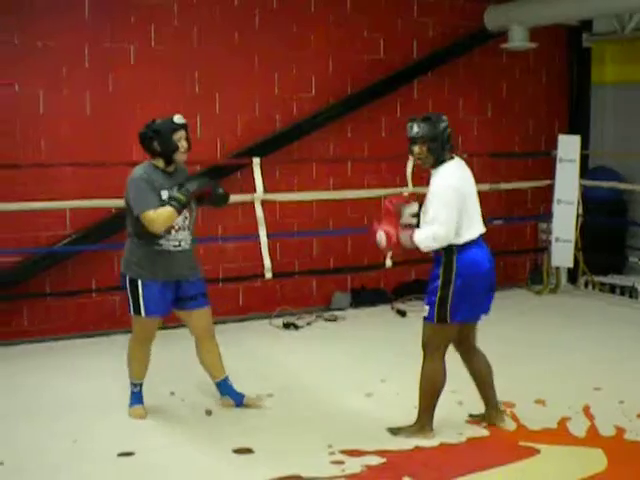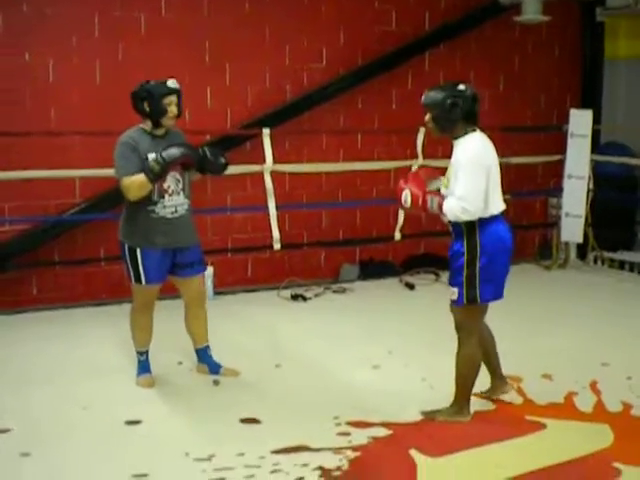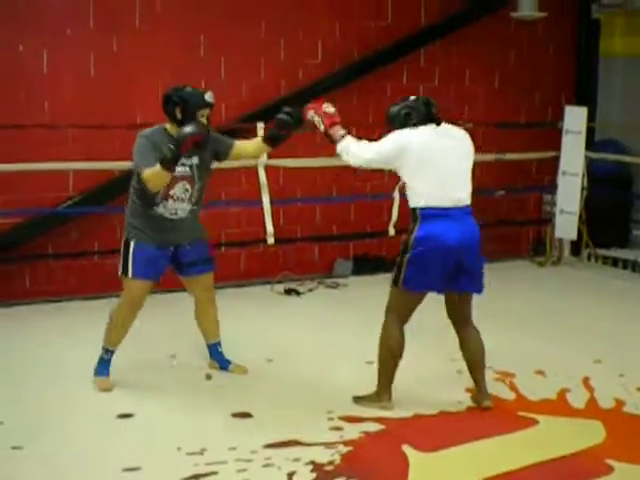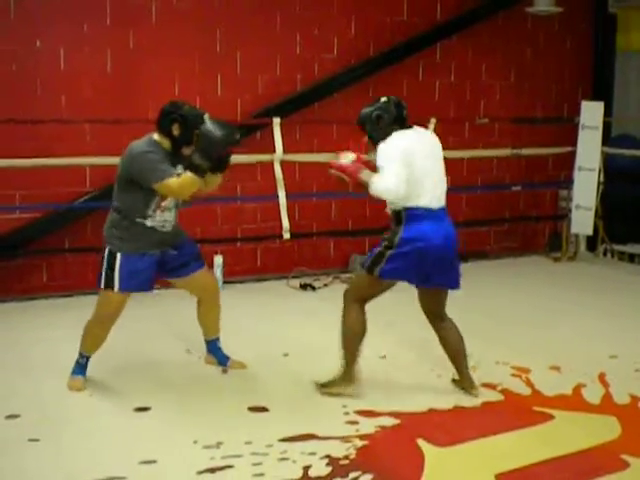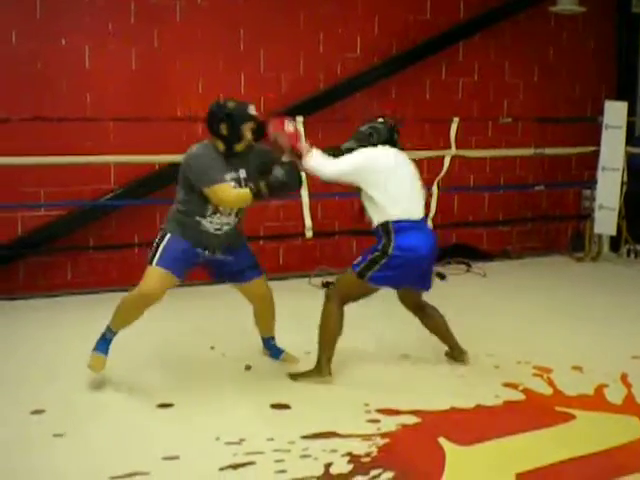
dt=1s
person 1, frame 1
left shoulder: (444, 180)
right shoulder: (457, 168)
left elbow: (438, 235)
left wrist: (399, 234)
right wrist: (415, 212)
left hip: (458, 265)
right hip: (477, 257)
left knee: (433, 350)
right knee: (466, 344)
left ankle: (423, 424)
right ankle: (493, 410)
person 1, frame 2
left shoulder: (469, 151)
right shoulder: (476, 142)
left elbow: (466, 208)
left wrist: (426, 200)
right wrist: (439, 186)
left hip: (478, 242)
right hip: (490, 235)
left knee: (466, 329)
right knee: (472, 320)
left ankle: (460, 408)
right ankle: (498, 381)
person 1, frame 3
left shoulder: (406, 140)
right shoulder: (462, 137)
left elbow: (360, 155)
left wrist: (332, 126)
left hip: (429, 234)
right hip: (466, 229)
left knee: (395, 317)
right knee: (462, 319)
left ankle: (383, 393)
right ankle: (482, 392)
person 1, frame 4
left shoulder: (392, 146)
right shoulder: (427, 138)
left elbow: (393, 189)
left wrist: (358, 172)
right wrist: (365, 169)
left hip: (410, 234)
right hip: (443, 231)
left knee: (353, 298)
right knee: (436, 313)
left ankle: (348, 378)
right ankle: (466, 379)
person 1, frame 5
left shoulder: (368, 158)
right shoulder: (401, 160)
left elbow: (328, 169)
left wrist: (296, 143)
left hip: (398, 244)
right hip: (424, 240)
left knee: (335, 296)
right knee: (415, 303)
left ankle: (322, 369)
right ankle: (457, 351)
person 2, frame 1
left shoulder: (181, 172)
right shoulder: (141, 178)
right elbow: (155, 223)
left wrist: (207, 196)
right wrist: (186, 193)
left hip: (185, 270)
right hip: (147, 272)
left knee: (205, 330)
right knee: (143, 336)
left ankle: (228, 393)
right ankle: (135, 394)
person 2, frame 2
left shoulder: (177, 137)
right shoulder: (130, 141)
right elbow: (131, 190)
left wrist: (204, 165)
right wrist: (161, 163)
left hip: (184, 236)
right hip: (146, 239)
left knee: (196, 296)
right knee: (144, 302)
left ankle: (205, 360)
right ankle: (143, 364)
person 2, frame 3
left shoulder: (207, 140)
right shoulder: (148, 140)
left elbow: (245, 149)
right elbow: (153, 183)
left wrist: (274, 134)
right wrist: (174, 151)
left hip: (187, 234)
right hip: (145, 234)
left knee: (206, 293)
right knee: (132, 301)
left ankle: (217, 356)
right ankle: (103, 363)
person 2, frame 4
left shoulder: (179, 153)
right shoulder: (141, 154)
left elbow: (208, 186)
right elbow: (178, 190)
left wrist: (219, 158)
right wrist: (204, 156)
left hip: (169, 240)
right hip: (129, 244)
left knee: (210, 289)
right knee: (107, 313)
left ankle: (215, 352)
right ankle: (80, 365)
person 2, frame 5
left shoulder: (252, 152)
right shoulder: (199, 158)
left elbow: (284, 167)
right elbow: (227, 199)
right wrist: (267, 189)
left hip: (227, 242)
right hip: (184, 235)
left knee: (263, 295)
right knee: (148, 293)
left ankle: (270, 346)
right ankle: (104, 341)
